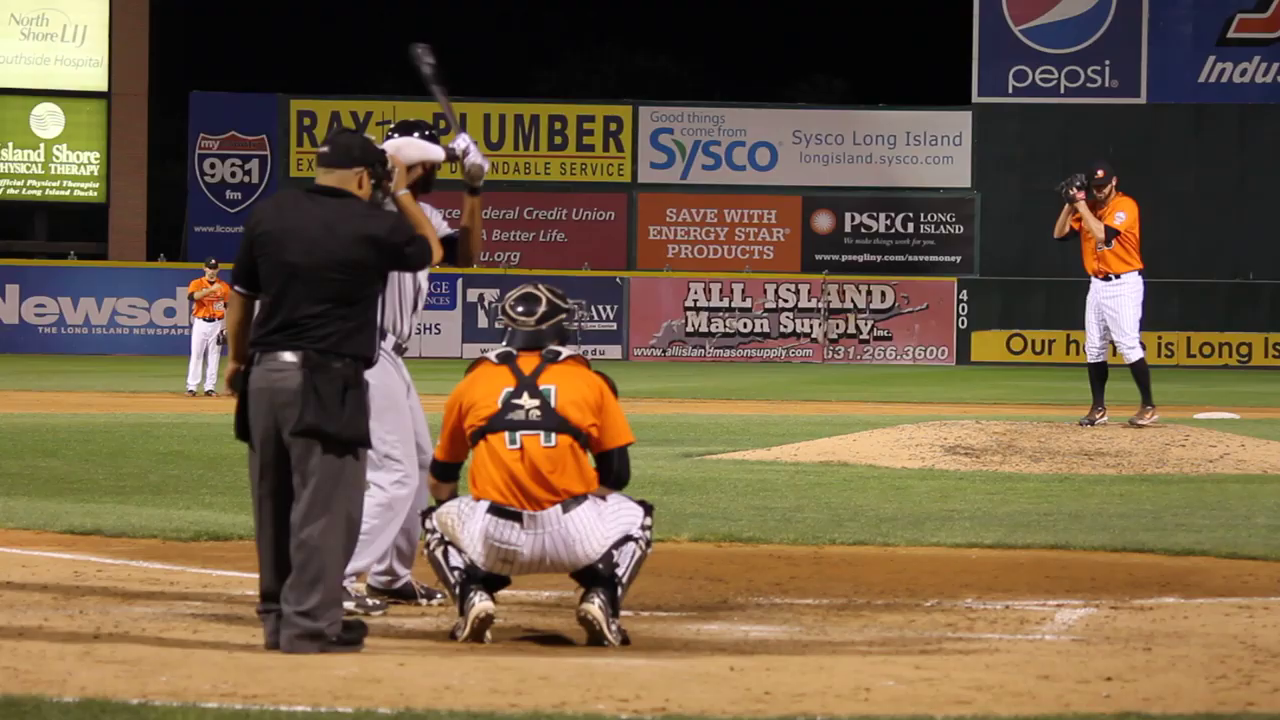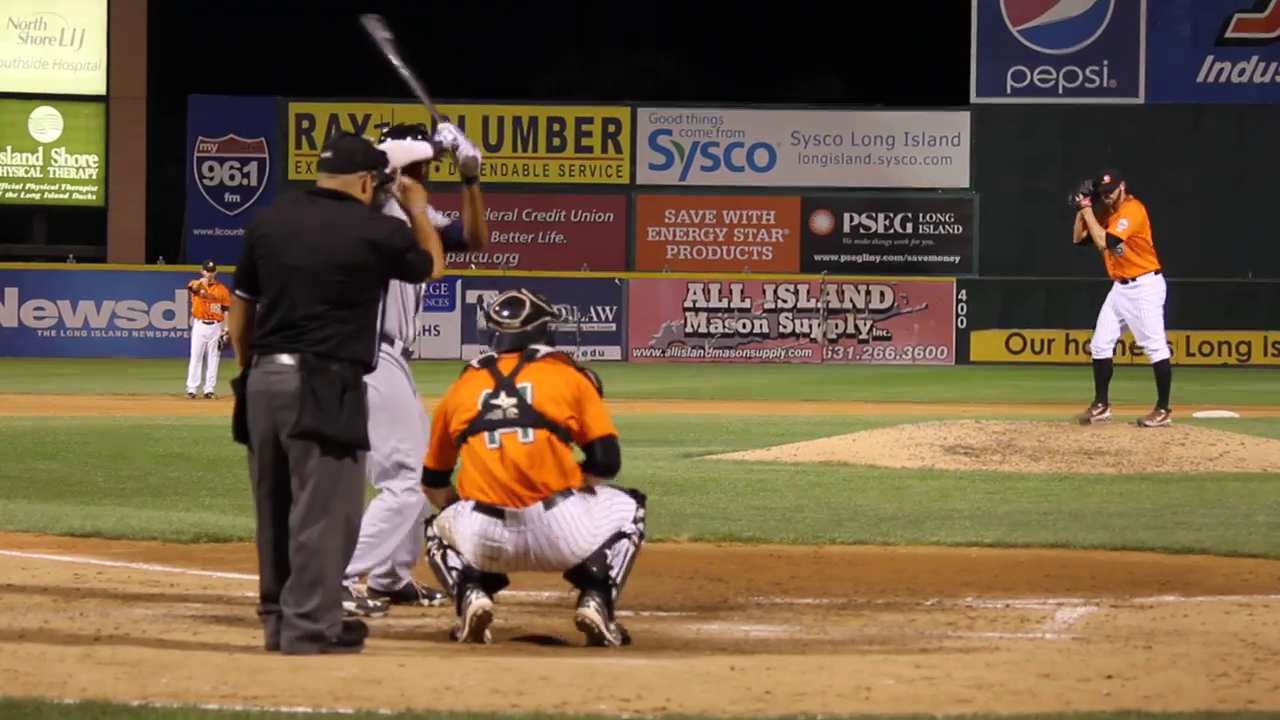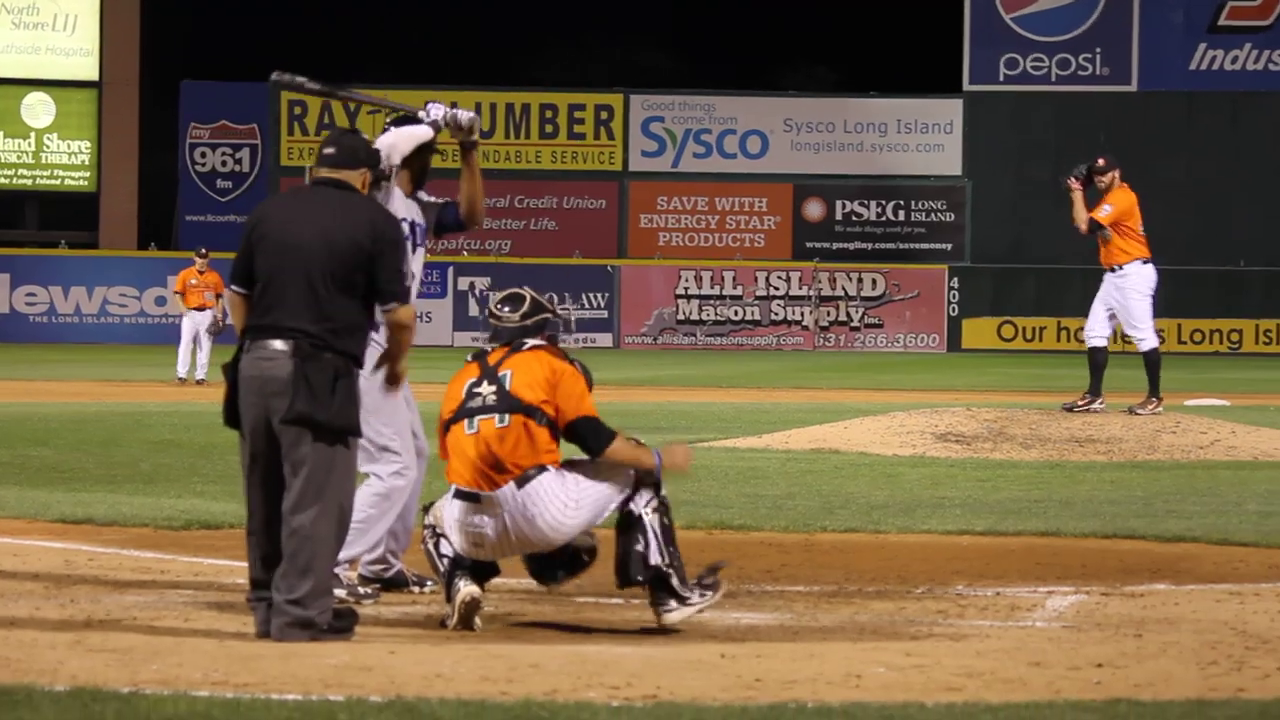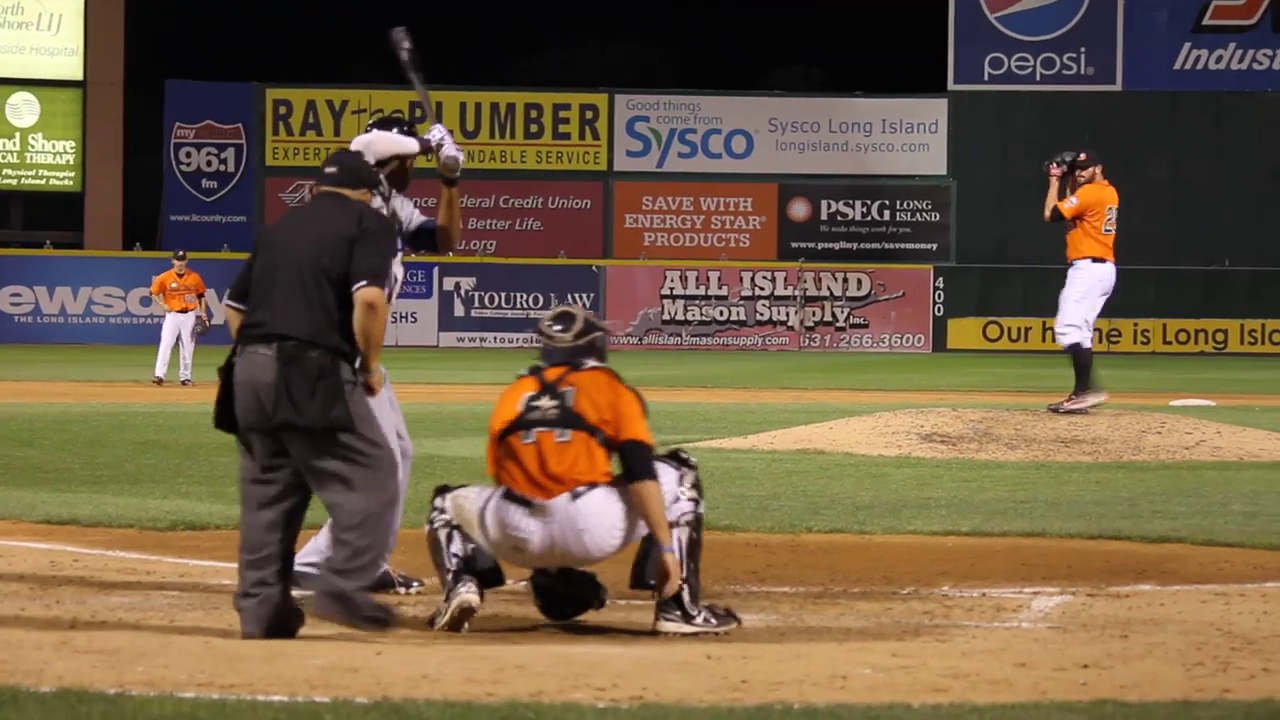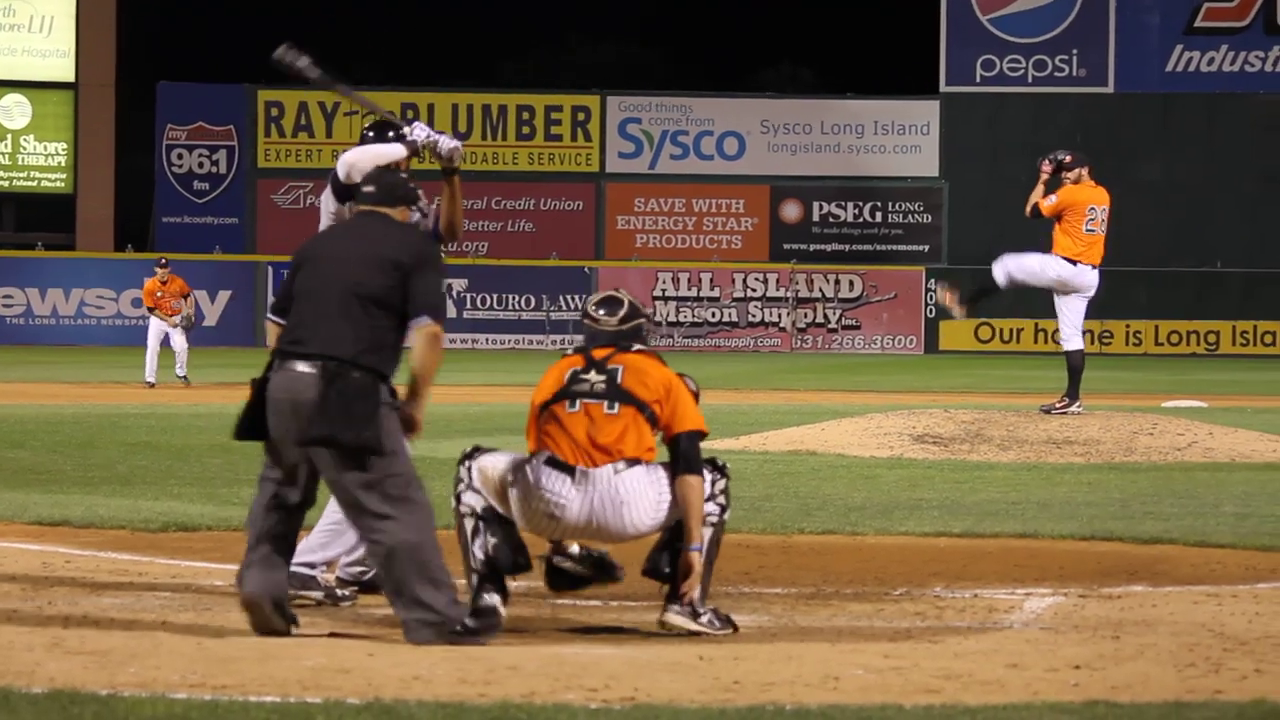
dt=0.3s
person 1, frame 1
left shoulder: (268, 213)
right shoulder: (378, 225)
left elbow: (240, 297)
right elbow: (428, 250)
left wrist: (236, 358)
right wrist: (401, 194)
left hip: (265, 375)
right hip: (328, 382)
left knee: (274, 504)
right knee: (324, 508)
left ankle: (277, 617)
right ankle: (310, 625)
person 1, frame 2
left shoulder: (269, 217)
right shoulder: (379, 231)
left elbow: (242, 301)
right elbow: (433, 265)
left wrist: (245, 362)
right wrist: (416, 208)
left hip: (264, 377)
right hip: (326, 384)
left knee: (275, 505)
right knee: (324, 510)
left ankle: (278, 618)
right ankle: (310, 626)
person 1, frame 3
left shoulder: (269, 209)
right shoulder: (376, 221)
left elbow: (238, 295)
right elbow: (398, 315)
right wrist: (396, 360)
left hip: (256, 364)
right hip: (319, 371)
left knee: (267, 496)
right knee: (317, 500)
left ankle: (269, 605)
right ankle: (302, 613)
person 1, frame 4
left shoulder: (278, 225)
right shoulder: (371, 222)
left elbow: (236, 308)
right elbow: (370, 301)
right wrist: (370, 364)
left hip: (251, 368)
right hip: (313, 372)
left knee: (266, 494)
right knee: (371, 475)
left ankle: (261, 607)
right ankle: (343, 589)
person 1, frame 5
left shoulder: (317, 242)
right shoulder: (416, 244)
left elbow: (275, 325)
right elbow: (426, 333)
right wrist: (415, 402)
left hip: (284, 382)
right hip: (348, 391)
left knee: (285, 491)
right knee: (397, 506)
left ankle: (262, 586)
right ankle: (434, 619)
person 2, frame 1
left shoulder: (423, 213)
left elbow: (466, 253)
right elbow: (389, 150)
left wrist: (473, 188)
right wrist: (445, 153)
left hip: (386, 353)
left knee: (422, 463)
right knee: (396, 474)
left ankle: (389, 572)
person 2, frame 2
left shoulder: (420, 215)
right shoulder: (373, 202)
left elbow: (474, 238)
right elbow: (381, 155)
left wrist: (470, 176)
right wrist: (436, 143)
left hip: (390, 358)
left knee: (423, 470)
right knee: (407, 479)
left ankle: (391, 577)
right ankle: (337, 581)
person 2, frame 3
left shoulder: (419, 206)
right shoulder: (373, 186)
left elbow: (470, 216)
right elbow: (387, 144)
left wrist: (468, 146)
right wrist: (431, 125)
left hip: (375, 345)
left knee: (413, 454)
right knee: (392, 465)
left ankle: (381, 564)
person 2, frame 4
left shoulder: (398, 207)
left elbow: (444, 240)
right elbow: (364, 146)
left wrist: (449, 179)
right wrist: (421, 143)
left knee: (396, 454)
right ankle: (308, 569)
person 2, frame 5
right shoulder: (346, 192)
left elbow: (447, 232)
right elbow: (351, 162)
left wrist: (449, 172)
right wrist: (411, 145)
left ankle: (357, 566)
right ankle: (302, 568)
person 3, frame 1
left shoulder: (474, 381)
right shoulder: (589, 380)
left elbow: (440, 483)
right elbow: (617, 475)
left wrist: (475, 517)
left hip: (495, 537)
right hip: (574, 535)
left knee: (437, 521)
right knee: (636, 517)
left ankle: (473, 598)
right ankle: (601, 598)
person 3, frame 2
left shoulder: (461, 386)
right shoulder: (568, 375)
left elbow: (434, 485)
right elbow: (606, 462)
left hip: (486, 537)
right hip: (562, 531)
left knee: (440, 529)
right knee: (630, 508)
left ankle: (471, 596)
right ankle: (597, 600)
person 3, frame 3
left shoulder: (462, 378)
right shoulder: (553, 365)
right elbow: (597, 441)
right wrist: (659, 460)
left hip: (477, 525)
right hip: (542, 504)
left knee: (437, 519)
right knee: (635, 467)
left ankle: (461, 581)
right ankle: (672, 596)
person 3, frame 4
left shoulder: (515, 393)
right shoulder: (609, 387)
right elbow: (639, 472)
left wrist: (542, 561)
right wrist: (667, 549)
left hip: (519, 530)
right hip: (591, 525)
left knee: (446, 505)
right knee: (679, 474)
left ankle: (463, 586)
right ankle: (679, 609)
person 3, frame 5
left shoulder: (558, 371)
right shoulder: (661, 374)
right elbow: (688, 465)
left wrist: (559, 537)
right wrist: (695, 546)
left hip: (552, 499)
right hip: (624, 503)
left knee: (475, 471)
right knee: (712, 483)
left ankle: (488, 596)
right ankle: (685, 602)
person 4, frame 1
left shoulder: (1125, 206)
right shoulder: (1089, 208)
left elbow: (1101, 234)
right elbow: (1059, 234)
left wrist: (1081, 205)
right wrist: (1070, 204)
left hip: (1124, 284)
right hip: (1098, 285)
left knee: (1129, 344)
right knee: (1094, 348)
left ankle: (1148, 405)
right ankle: (1098, 408)
person 4, frame 2
left shoulder: (1133, 210)
right shoulder: (1105, 212)
left elbow: (1104, 242)
right elbow: (1079, 238)
left wrist: (1088, 211)
right wrist: (1082, 210)
left hip: (1145, 286)
right hip: (1120, 287)
left knee: (1155, 345)
right knee: (1101, 344)
left ankle: (1163, 409)
right ankle: (1101, 404)
person 4, frame 3
left shoulder: (1121, 198)
right shoulder: (1110, 198)
left elbow: (1085, 226)
right elbow: (1083, 222)
left wrist: (1077, 194)
right wrist: (1077, 193)
left hip: (1134, 273)
right hip: (1115, 275)
left knee: (1142, 335)
right knee: (1095, 332)
left ankle: (1154, 397)
right ankle: (1094, 395)
person 4, frame 4
left shoulder: (1089, 192)
right shoulder: (1108, 192)
left elbow: (1050, 215)
right elbow: (1068, 208)
left wrist: (1054, 181)
right wrist: (1065, 180)
left hip: (1088, 270)
right hip: (1101, 269)
left knee: (1067, 329)
right knee: (1079, 332)
left ankle: (1090, 388)
right ankle: (1080, 394)
person 4, frame 5
left shoulder: (1071, 193)
right shoulder: (1103, 195)
left elbow: (1031, 211)
left wrist: (1042, 179)
right wrist: (1051, 177)
left hip: (1063, 269)
right hip: (1089, 275)
left knee: (1006, 266)
right knee: (1072, 335)
left ankle: (963, 302)
right ankle: (1072, 398)
